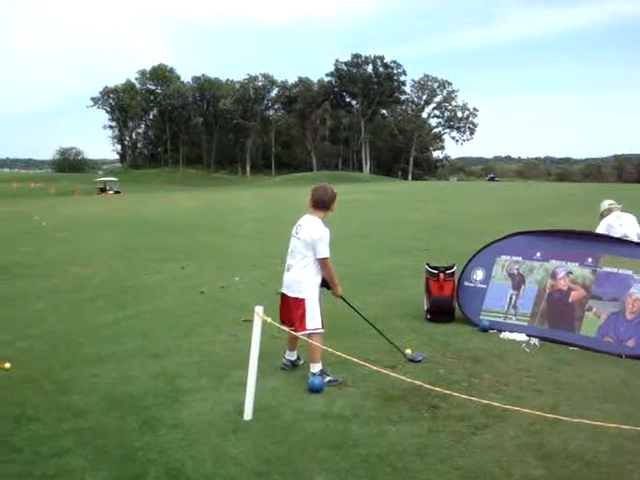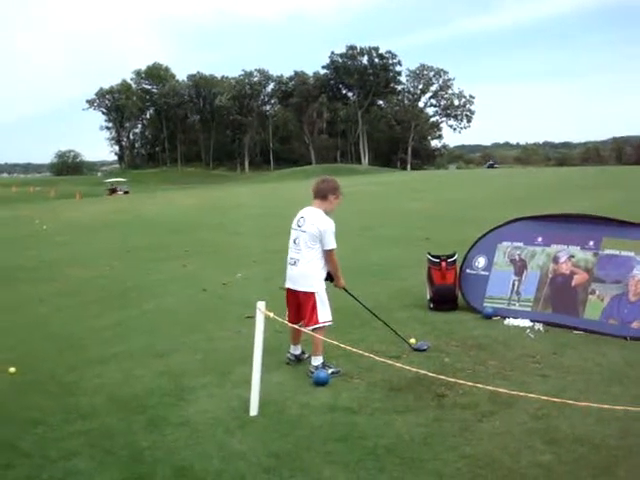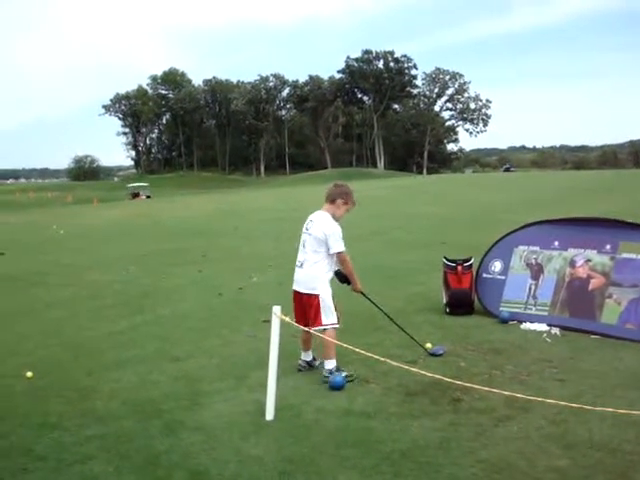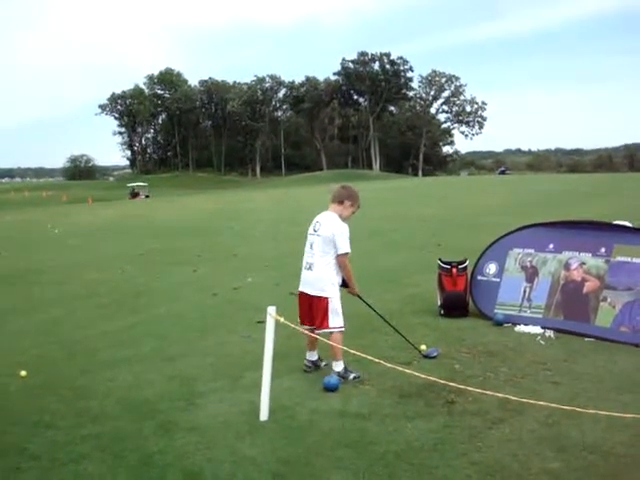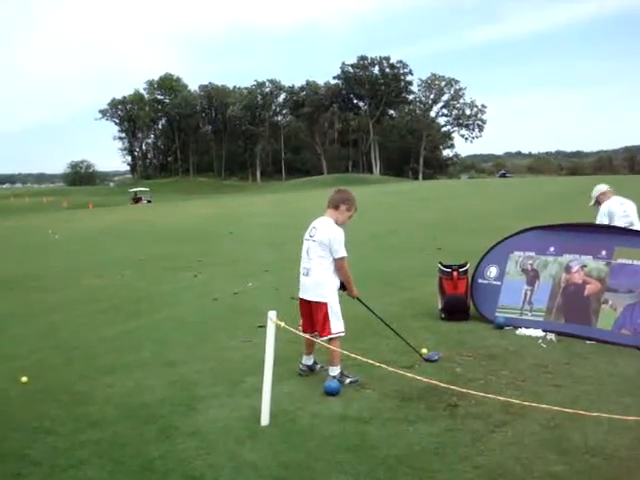
dt=1s
person 1, frame 1
left shoulder: (302, 222)
right shoulder: (320, 231)
right elbow: (325, 264)
left wrist: (326, 280)
right wrist: (335, 286)
left hip: (290, 282)
right hip: (305, 287)
left knee: (294, 324)
right knee: (315, 329)
left ankle: (290, 358)
right ankle: (316, 371)
person 1, frame 2
left shoulder: (300, 215)
right shoulder: (325, 222)
right elbow: (330, 256)
left wrist: (329, 272)
right wrist: (338, 278)
left hip: (293, 277)
right hip: (310, 280)
left knee: (296, 319)
right knee: (319, 323)
left ankle: (295, 352)
right ankle: (317, 364)
person 1, frame 3
left shoulder: (312, 218)
right shoulder: (331, 226)
right elbow: (342, 259)
left wrist: (335, 270)
right wrist: (355, 282)
left hip: (301, 280)
right hip: (317, 283)
left knee: (307, 324)
right knee: (329, 325)
left ankle: (306, 359)
right ankle: (330, 368)
person 1, frame 4
left shoulder: (317, 220)
right shoulder: (339, 226)
right elbow: (343, 261)
left wrist: (345, 281)
right wrist: (352, 285)
left hip: (307, 282)
right hip: (325, 286)
left knee: (312, 324)
right knee: (335, 327)
left ankle: (311, 359)
right ankle: (338, 369)
person 1, frame 5
left shoulder: (314, 225)
right shoulder: (335, 231)
right elbow: (341, 266)
left wrist: (345, 285)
right wrist: (351, 288)
left hip: (307, 287)
right hip: (323, 290)
left knee: (311, 330)
right knee: (333, 333)
left ankle: (307, 363)
right ankle: (335, 373)
